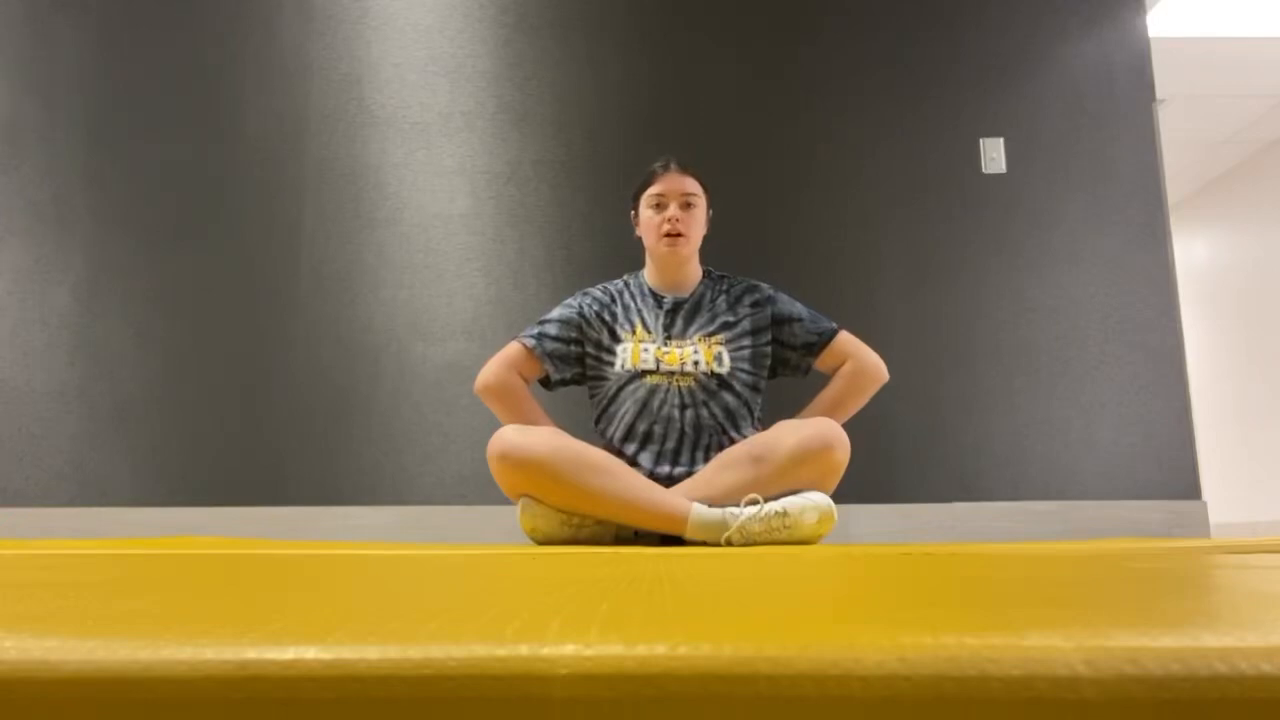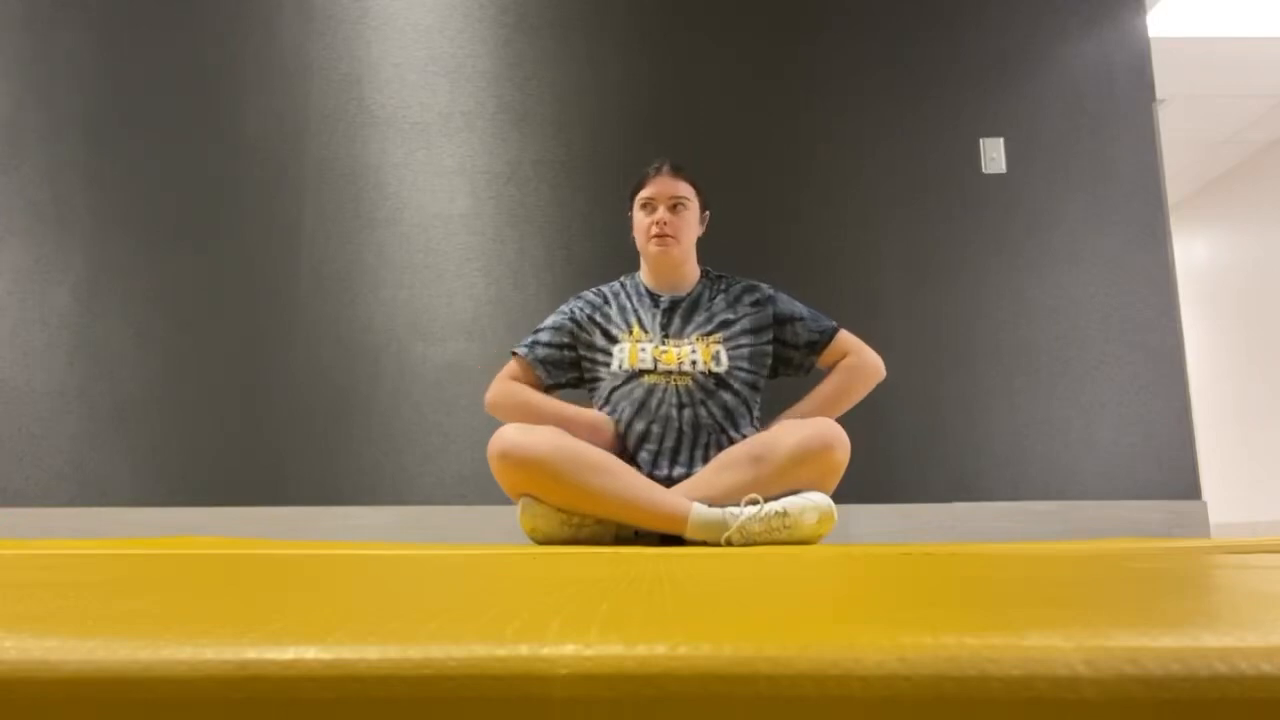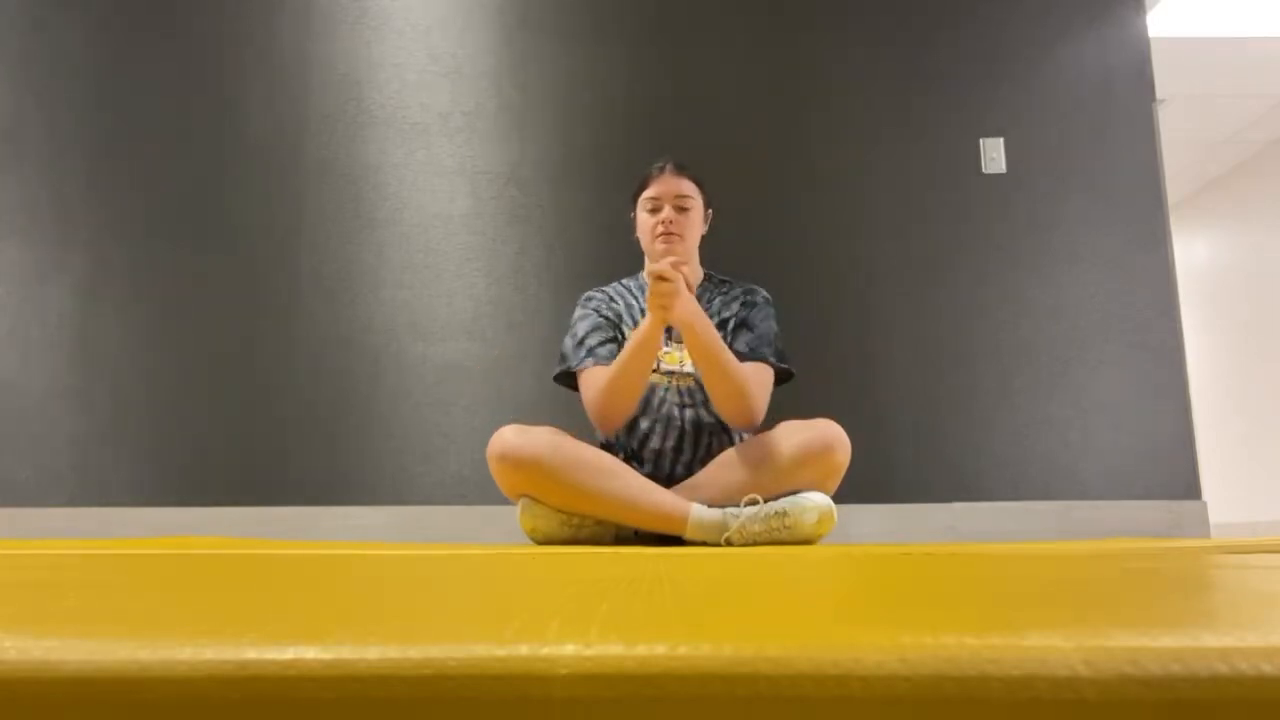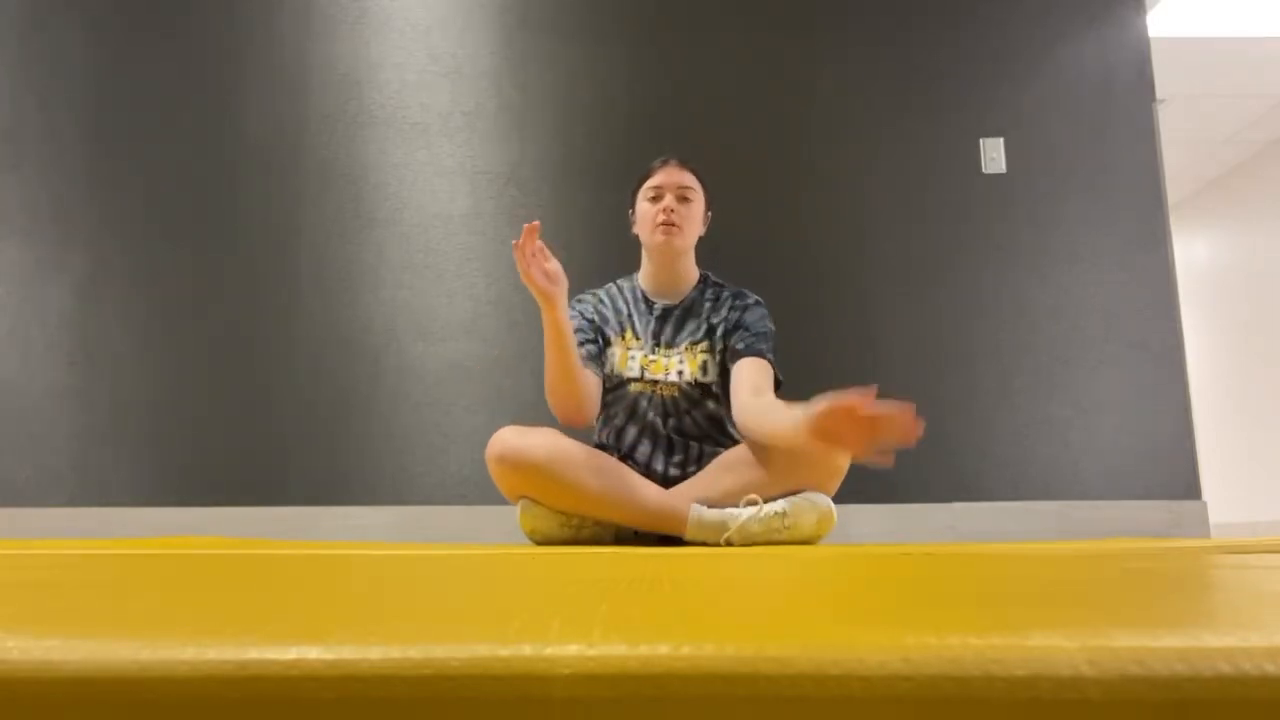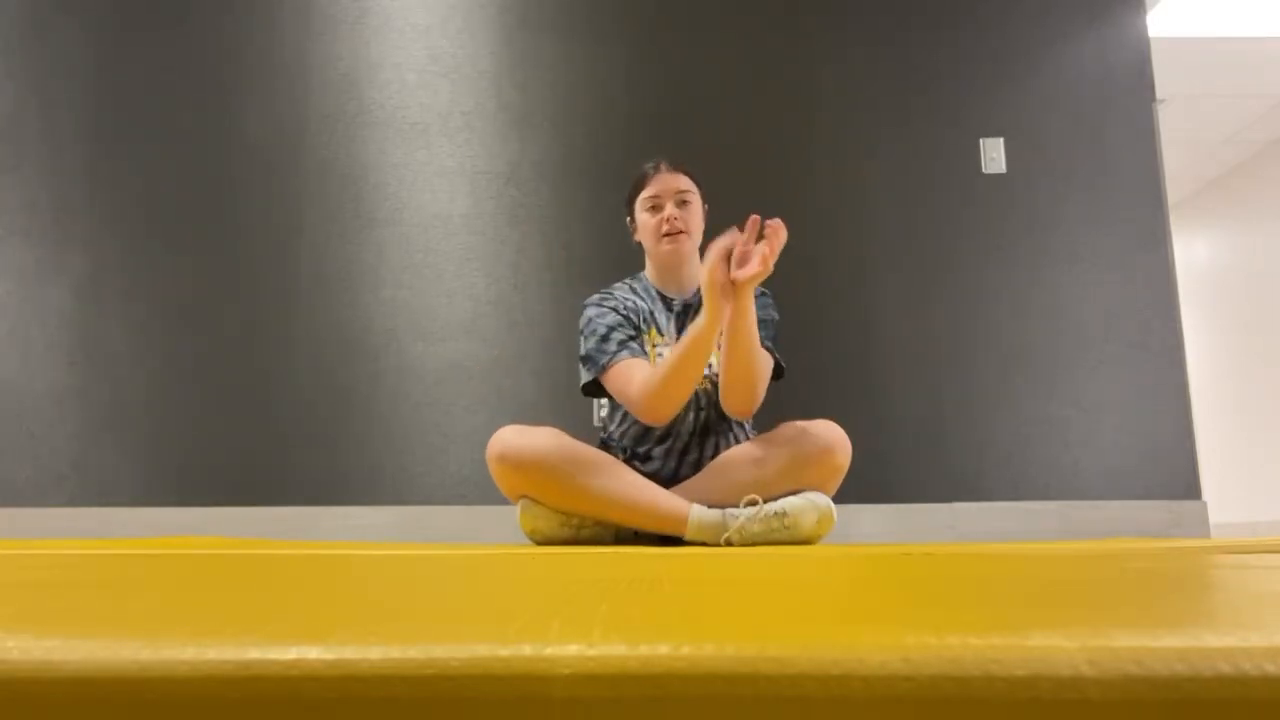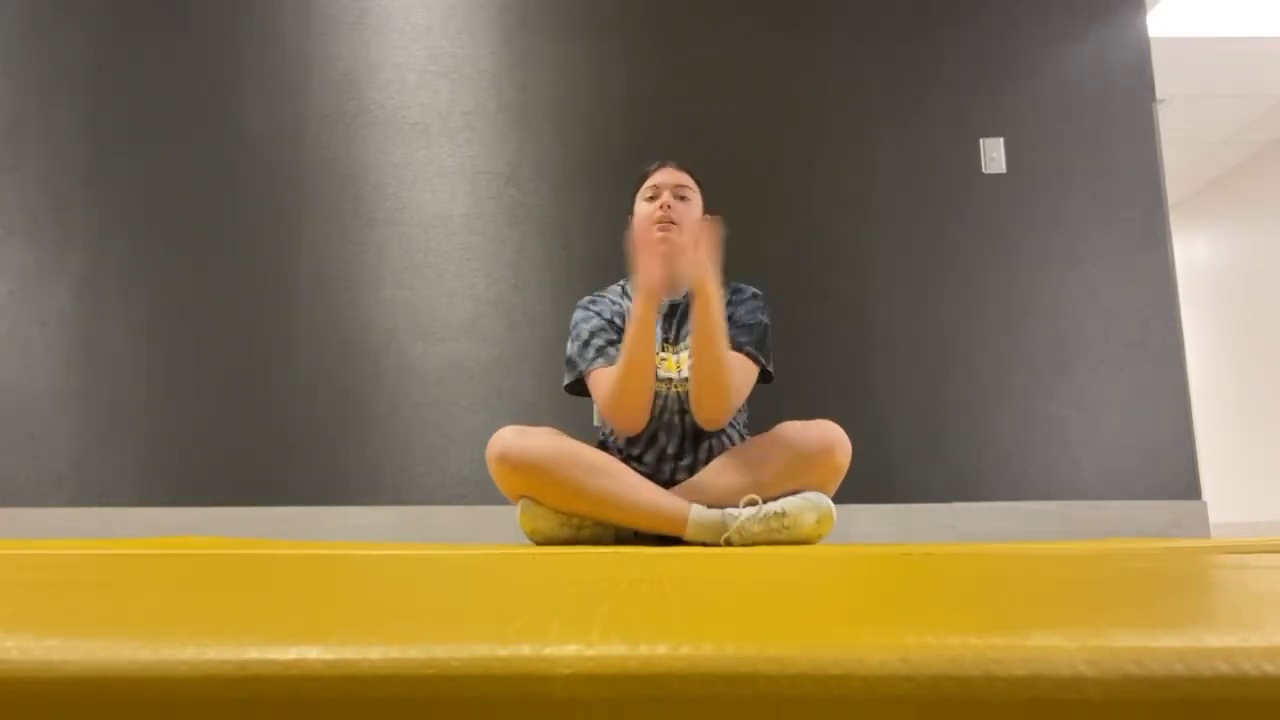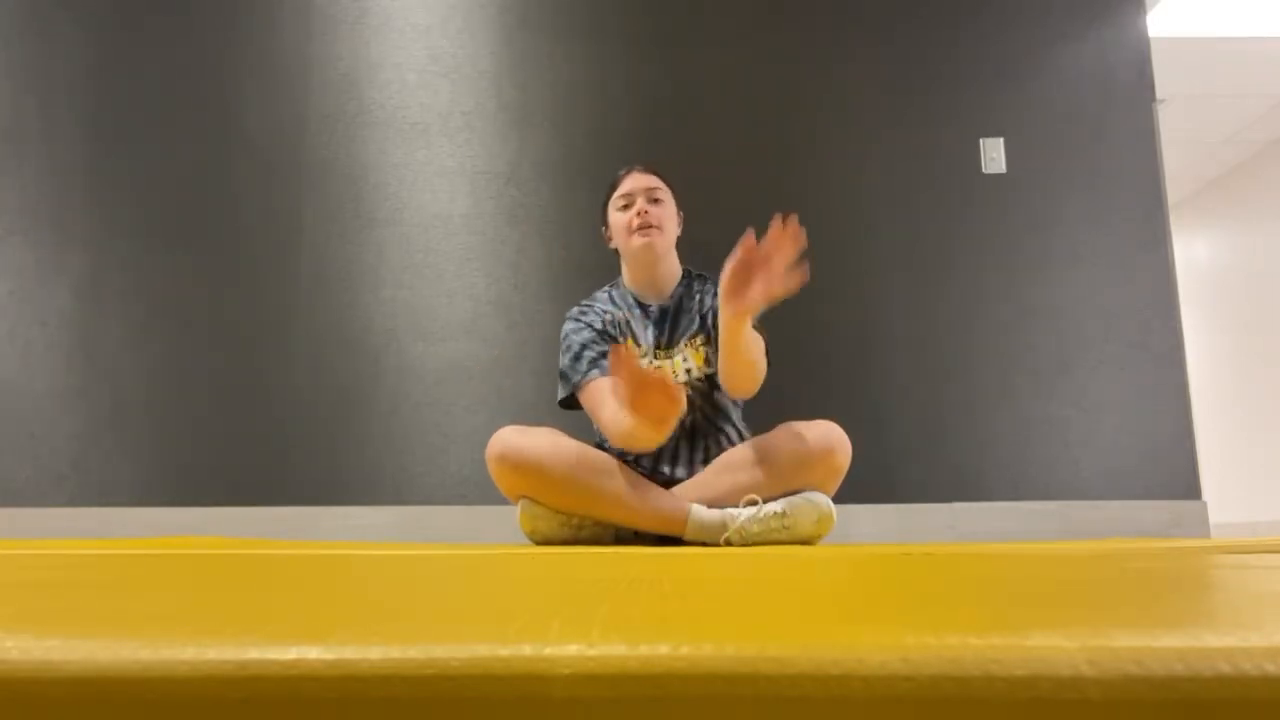
dt=0.7s
person 1, frame 1
left shoulder: (755, 306)
right shoulder: (597, 308)
left elbow: (866, 367)
right elbow: (495, 378)
left wrist: (786, 448)
right wrist: (566, 464)
left hip: (732, 492)
right hip: (621, 495)
left knee: (827, 442)
right knee: (508, 447)
left ankle: (596, 518)
right ankle: (723, 524)
person 1, frame 2
left shoulder: (754, 305)
right shoulder: (592, 310)
left elbow: (865, 365)
right elbow: (502, 395)
left wrist: (781, 430)
right wrist: (588, 423)
left hip: (731, 487)
right hip: (620, 492)
left knee: (826, 442)
right knee: (510, 445)
left ankle: (592, 516)
right ankle: (723, 523)
person 1, frame 3
left shoulder: (747, 304)
right shoulder: (601, 305)
left elbow: (749, 414)
right elbow: (604, 417)
left wrist: (689, 316)
right wrist: (655, 320)
left hip: (727, 482)
right hip: (620, 485)
left knee: (826, 441)
right knee: (510, 446)
left ankle: (611, 522)
right ankle: (722, 522)
person 1, frame 4
left shoulder: (739, 310)
right shoulder: (595, 309)
left elbow: (752, 409)
right elbow: (574, 413)
left wrist: (807, 427)
right wrist: (552, 305)
right hip: (621, 486)
left knee: (831, 443)
right knee: (509, 447)
left ankle: (603, 521)
right ankle: (720, 524)
person 1, frame 5
left shoulder: (753, 302)
right shoulder: (607, 310)
left elbow: (742, 404)
right elbow: (652, 406)
left wrist: (741, 292)
right wrist: (711, 312)
right hip: (627, 484)
left knee: (827, 443)
right knee: (509, 447)
left ankle: (617, 522)
right ankle: (723, 524)
person 1, frame 6
left shoulder: (740, 303)
right shoulder: (598, 311)
left elbow: (714, 412)
right elbow: (625, 419)
left wrist: (707, 291)
right wrist: (646, 300)
right hip: (622, 483)
left knee: (827, 442)
right knee: (509, 447)
left ankle: (614, 521)
right ankle: (723, 524)
person 1, frame 7
left shoulder: (719, 300)
right shoulder: (586, 322)
left elbow: (744, 382)
right elbow: (617, 426)
left wrist: (736, 314)
right wrist: (648, 425)
right hip: (629, 491)
left knee: (827, 442)
right knee: (509, 447)
left ankle: (599, 523)
right ankle: (725, 526)
